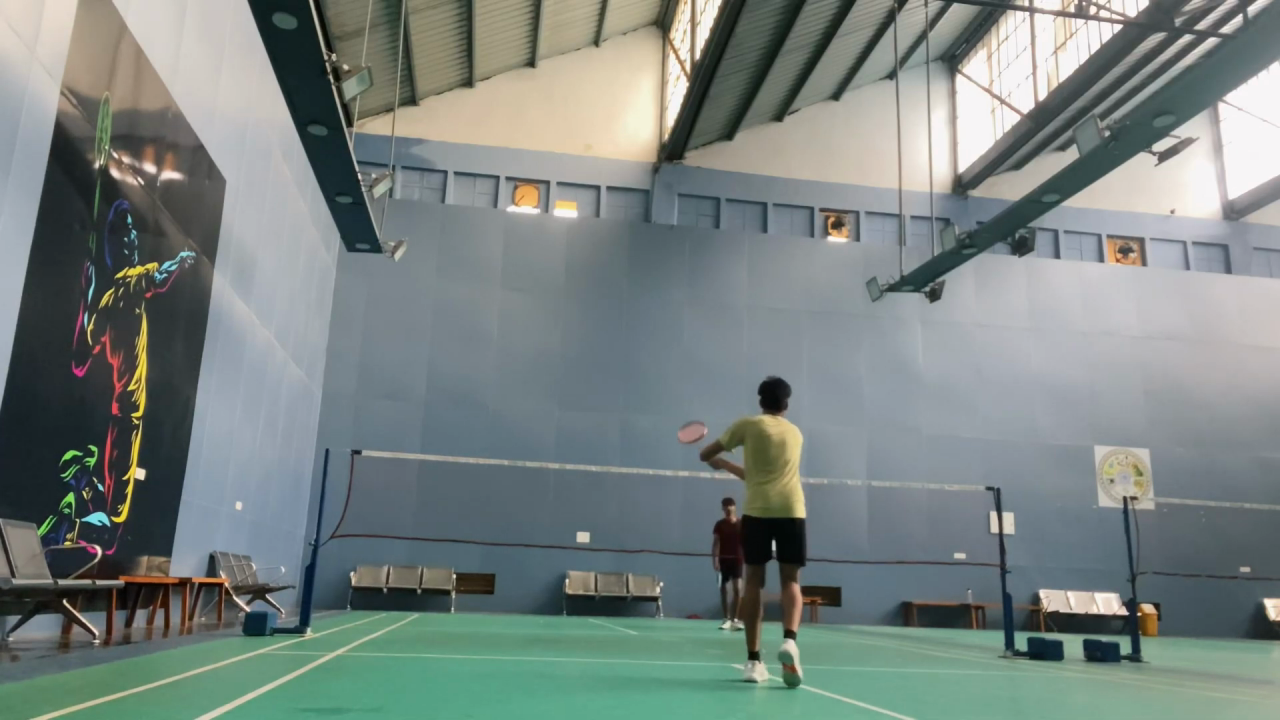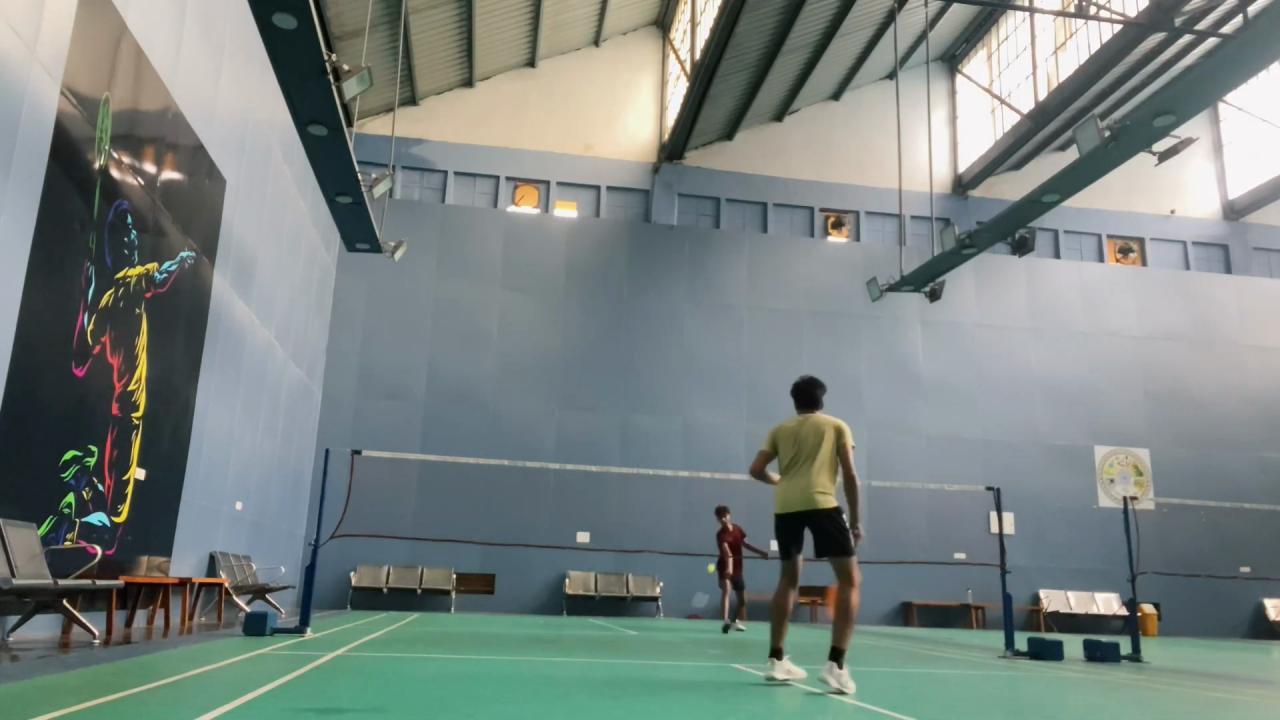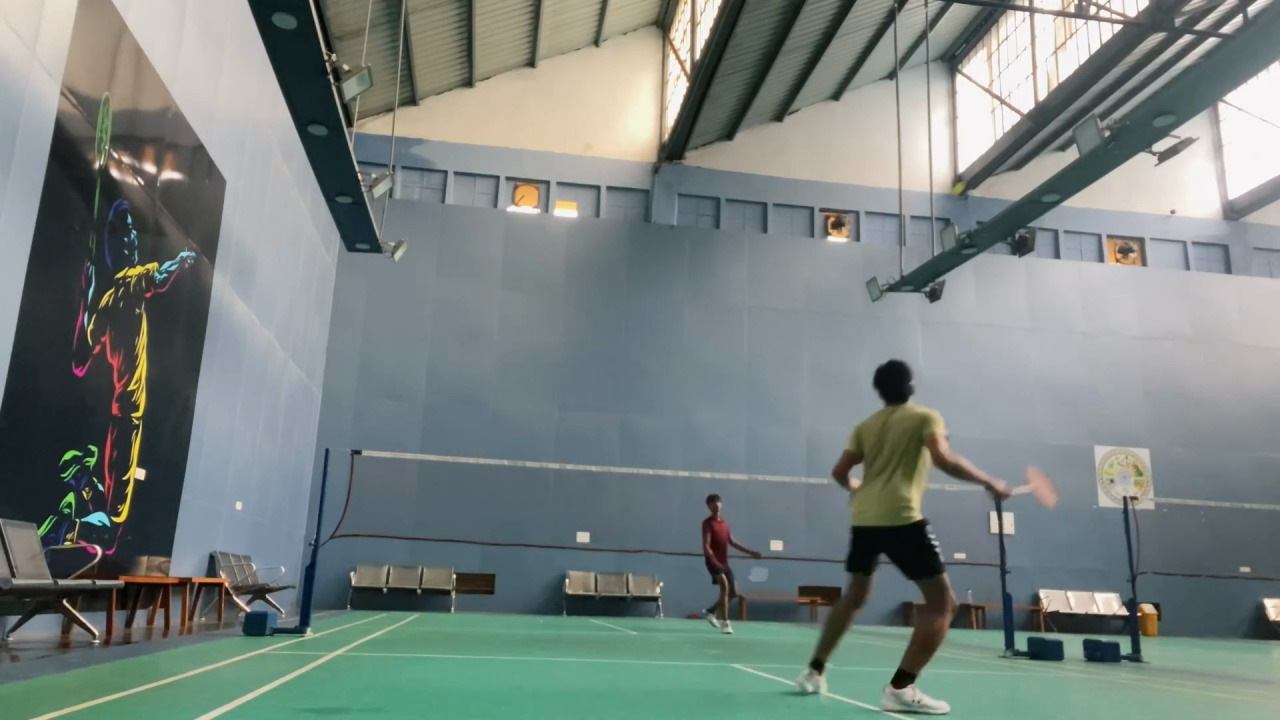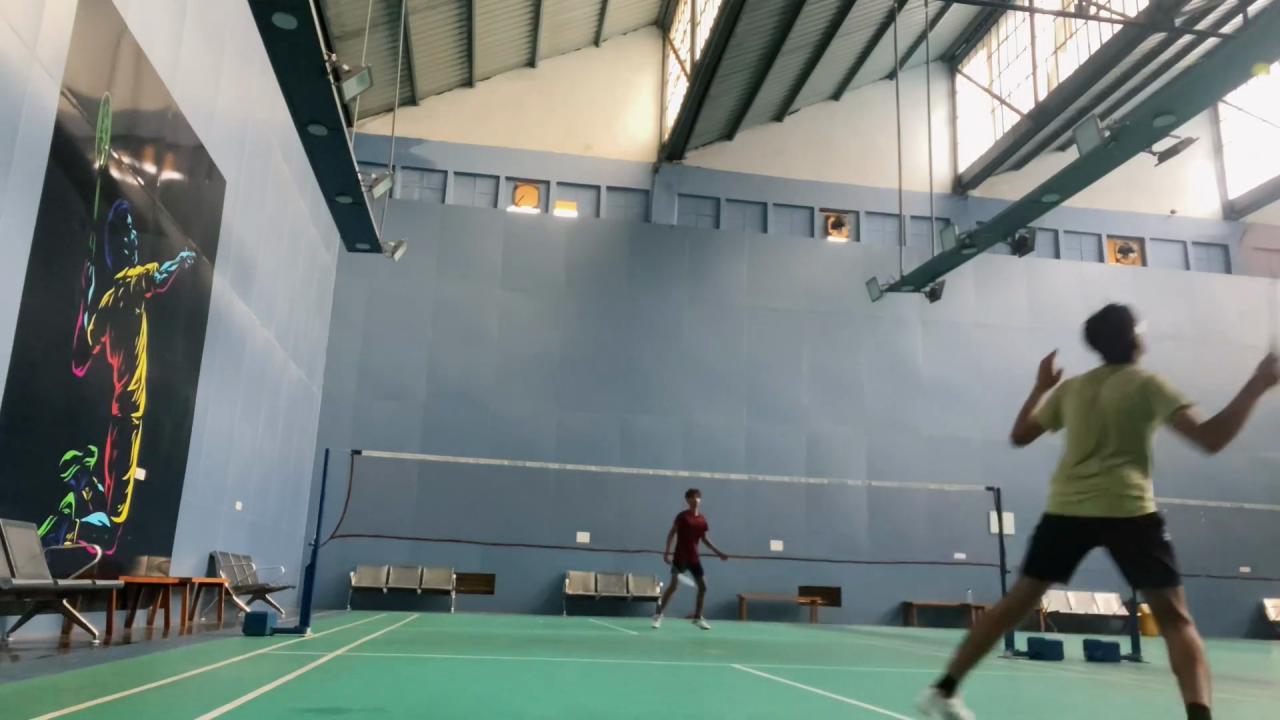
dt=0.5s
person 1, frame 1
left shoulder: (138, 278)
right shoulder: (104, 288)
left elbow: (159, 277)
right elbow: (80, 358)
left wrist: (177, 264)
right wrist: (86, 299)
left hip: (128, 393)
left knee: (120, 467)
left ankle: (112, 531)
person 1, frame 2
left shoulder: (139, 278)
right shoulder: (101, 287)
left elbow: (159, 277)
right elbow: (81, 357)
left wrist: (176, 265)
right wrist: (86, 300)
left hip: (129, 393)
left knee: (119, 471)
left ankle: (112, 530)
person 1, frame 3
left shoulder: (138, 277)
right shoulder: (100, 286)
left elbow: (159, 277)
right elbow: (81, 358)
left wrist: (177, 264)
right wrist: (86, 300)
left hip: (129, 393)
left knee: (120, 470)
left ankle: (112, 530)
person 1, frame 4
left shoulder: (139, 278)
right shoulder: (105, 290)
left elbow: (159, 277)
right elbow: (81, 358)
left wrist: (177, 264)
right wrist: (86, 301)
left hip: (130, 395)
right hip: (112, 396)
left knee: (120, 470)
right knee: (106, 469)
left ankle: (111, 532)
person 2, frame 1
left shoulder: (747, 425)
right shoulder: (796, 434)
left elbow: (707, 455)
left wrist: (719, 455)
right wrist: (730, 465)
left hip: (757, 511)
right hip: (792, 512)
left knee: (754, 583)
right knee: (790, 581)
left ankle: (753, 661)
right ankle: (789, 639)
person 2, frame 2
left shoulder: (780, 430)
right shoulder: (836, 426)
left elbow: (756, 470)
right elbow: (850, 476)
right wrist: (855, 520)
left hip: (786, 507)
right hip: (823, 504)
left knee: (789, 580)
right knee: (849, 581)
left ankle: (776, 659)
right ankle: (835, 665)
person 2, frame 3
left shoulder: (866, 425)
right shoulder: (925, 417)
left elbow: (839, 474)
right elbow: (943, 460)
right wrist: (989, 483)
left hip: (864, 519)
right hip: (901, 518)
left knee: (854, 597)
right knee: (941, 605)
left ankle: (815, 671)
right ankle: (900, 688)
person 2, frame 4
left shoulder: (1070, 388)
right shoulder: (1149, 385)
left elbow: (1020, 436)
right elbow: (1210, 440)
left wrist: (1041, 388)
left hip: (1067, 508)
right hip: (1128, 509)
left knee: (1016, 604)
right knee: (1176, 619)
